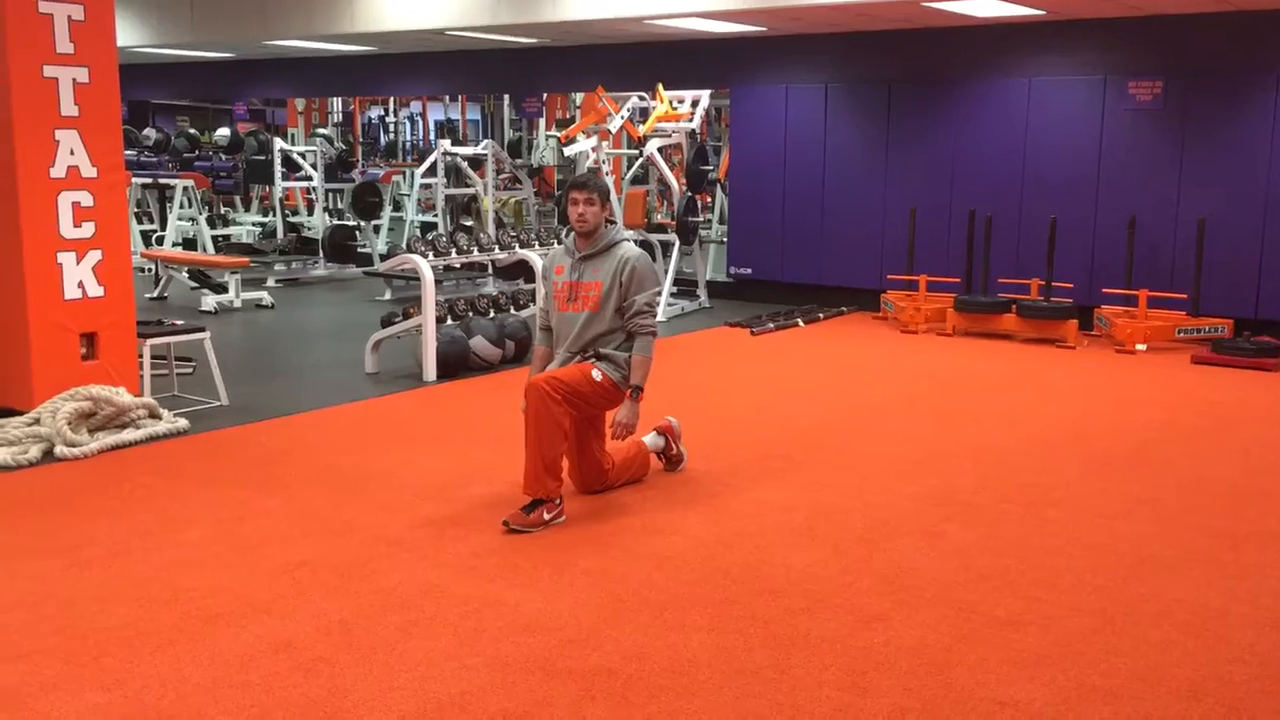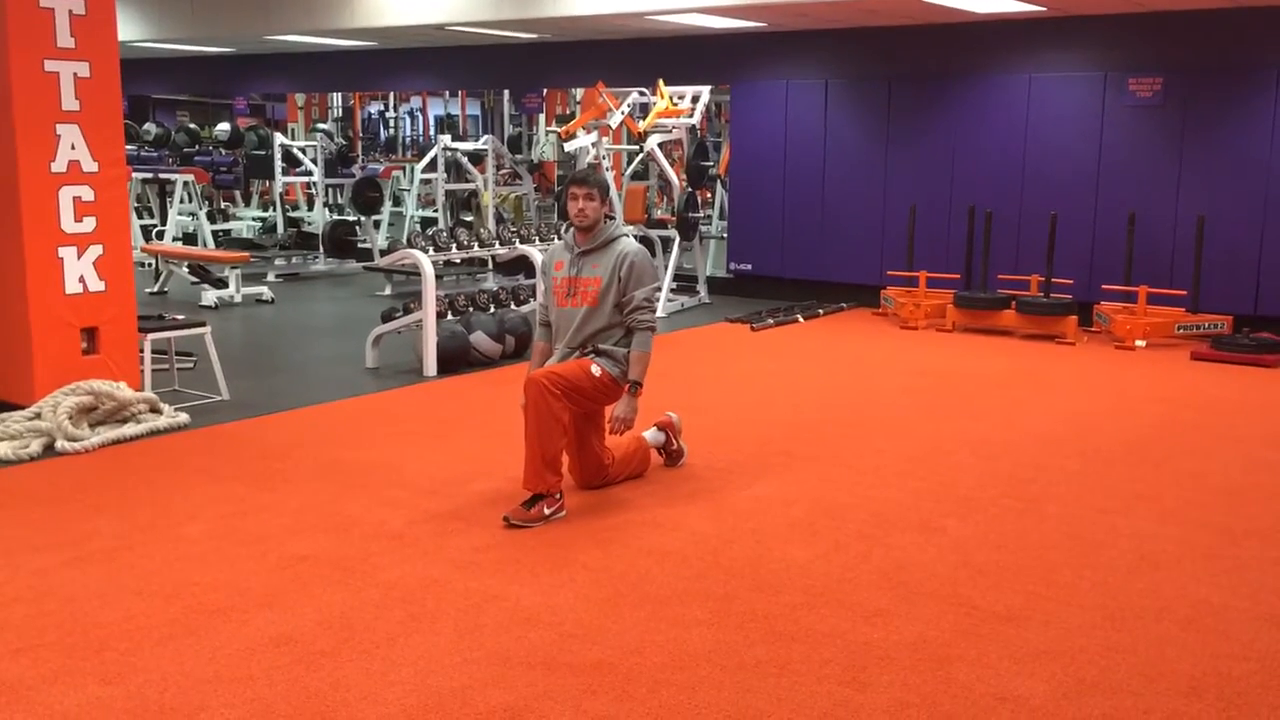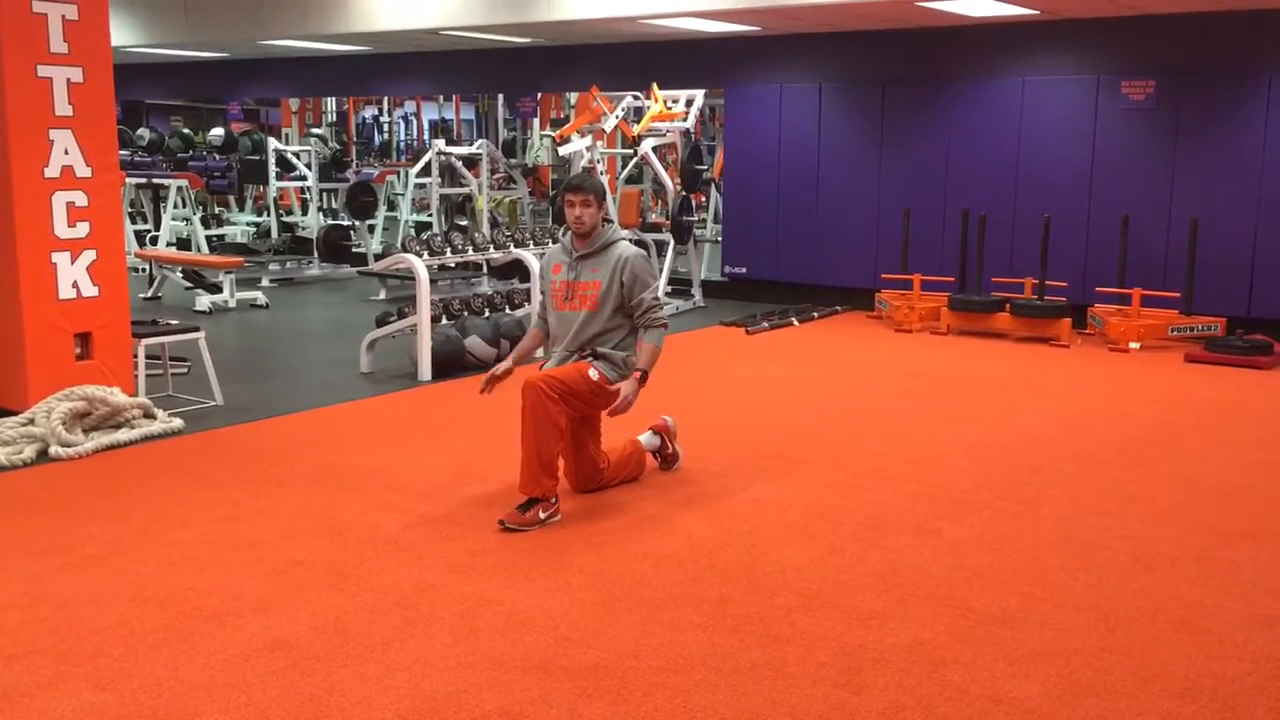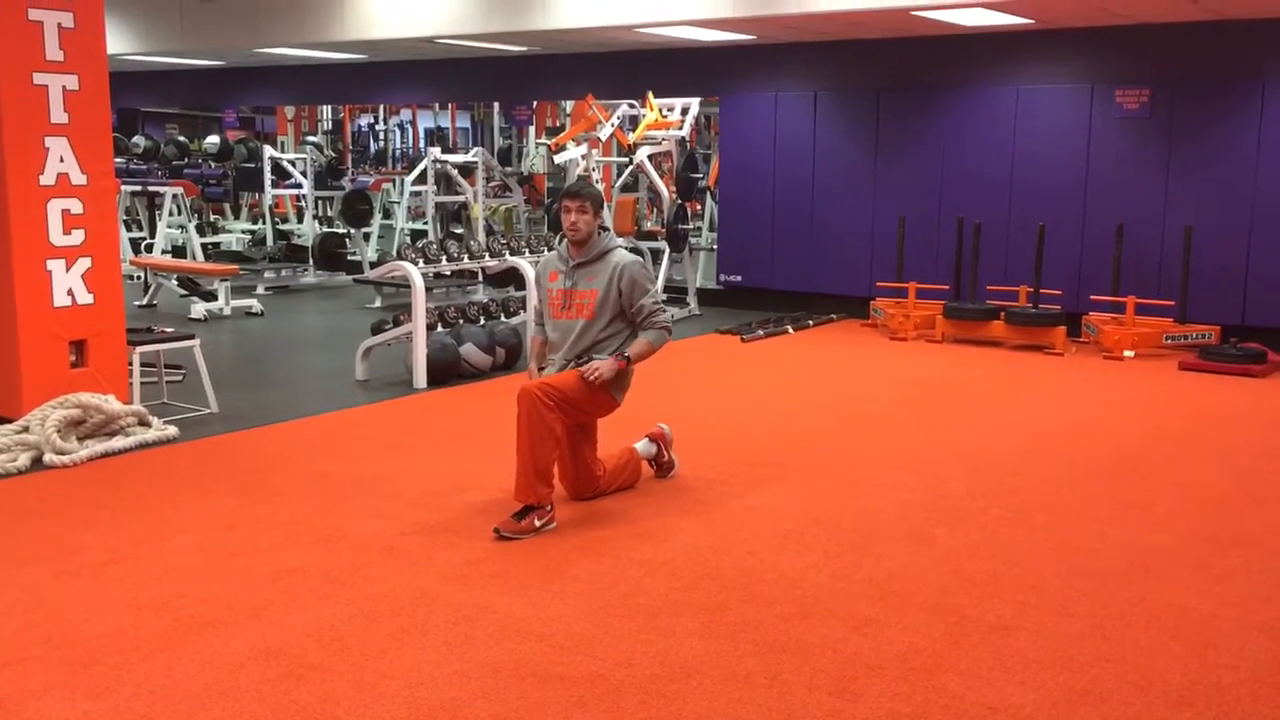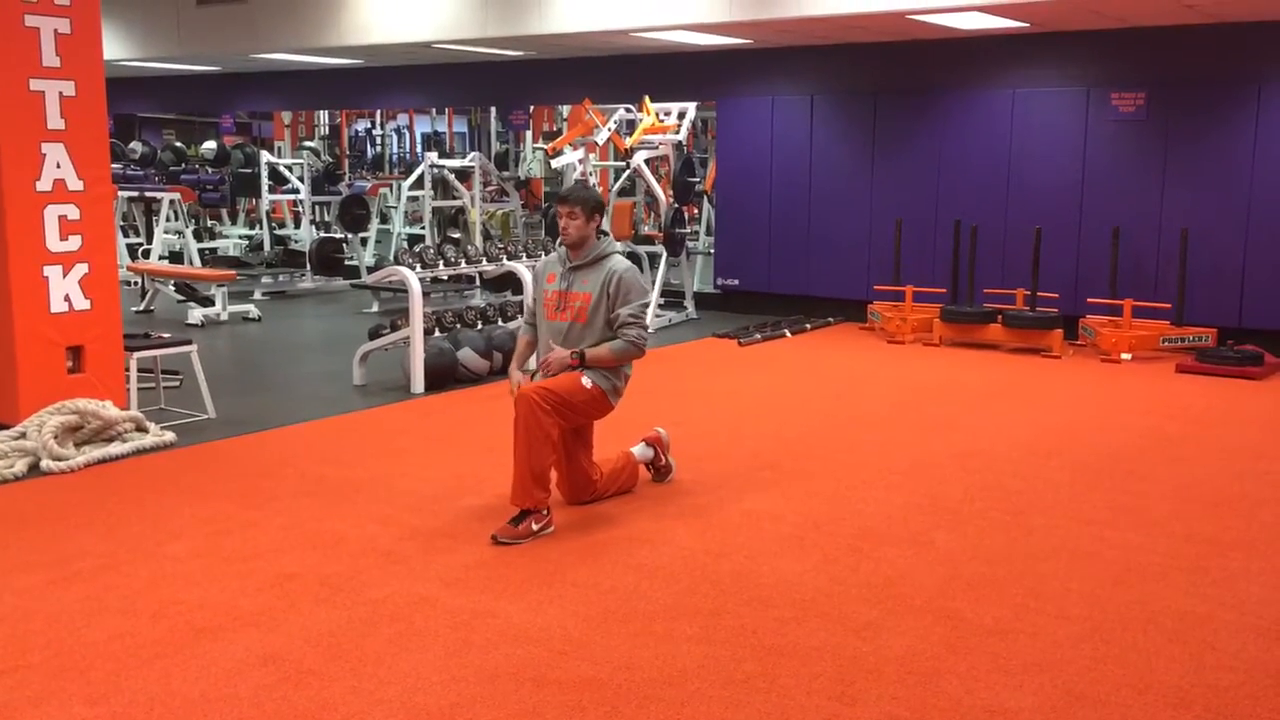
dt=1s
person 1, frame 1
left shoulder: (630, 260)
right shoulder: (555, 260)
left elbow: (643, 333)
right elbow: (546, 329)
left wrist: (633, 398)
right wrist: (529, 389)
left hip: (607, 369)
right hip: (569, 373)
left knee: (543, 389)
right knee: (592, 479)
left ankle: (546, 499)
right ankle: (658, 441)
person 1, frame 2
left shoulder: (629, 255)
right shoulder: (554, 256)
left elbow: (642, 329)
right elbow: (545, 325)
left wrist: (631, 393)
right wrist: (529, 386)
left hip: (606, 365)
right hip: (569, 369)
left knee: (542, 384)
right knee: (592, 475)
left ankle: (547, 495)
right ankle: (658, 436)
person 1, frame 3
left shoulder: (628, 259)
right shoulder: (553, 258)
left elbow: (654, 324)
left wrist: (637, 379)
right wrist: (512, 360)
left hip: (603, 368)
right hip: (564, 369)
left knee: (537, 387)
right knee: (586, 478)
left ankle: (542, 498)
right ankle: (653, 440)
person 1, frame 4
left shoulder: (624, 266)
right shoulder: (548, 266)
left elbow: (659, 327)
left wrist: (618, 362)
right wrist: (535, 366)
left hip: (600, 381)
right hip: (560, 379)
left knee: (532, 395)
right knee: (583, 485)
left ankle: (537, 506)
right ankle: (650, 448)
person 1, frame 5
left shoulder: (619, 272)
right shoulder: (546, 267)
left elbow: (634, 344)
right elbow: (530, 324)
left wrist: (574, 357)
right wrist: (515, 367)
left hip: (596, 381)
right hip: (555, 383)
left knee: (531, 398)
right knee: (580, 489)
left ankle: (534, 510)
right ankle: (647, 452)
